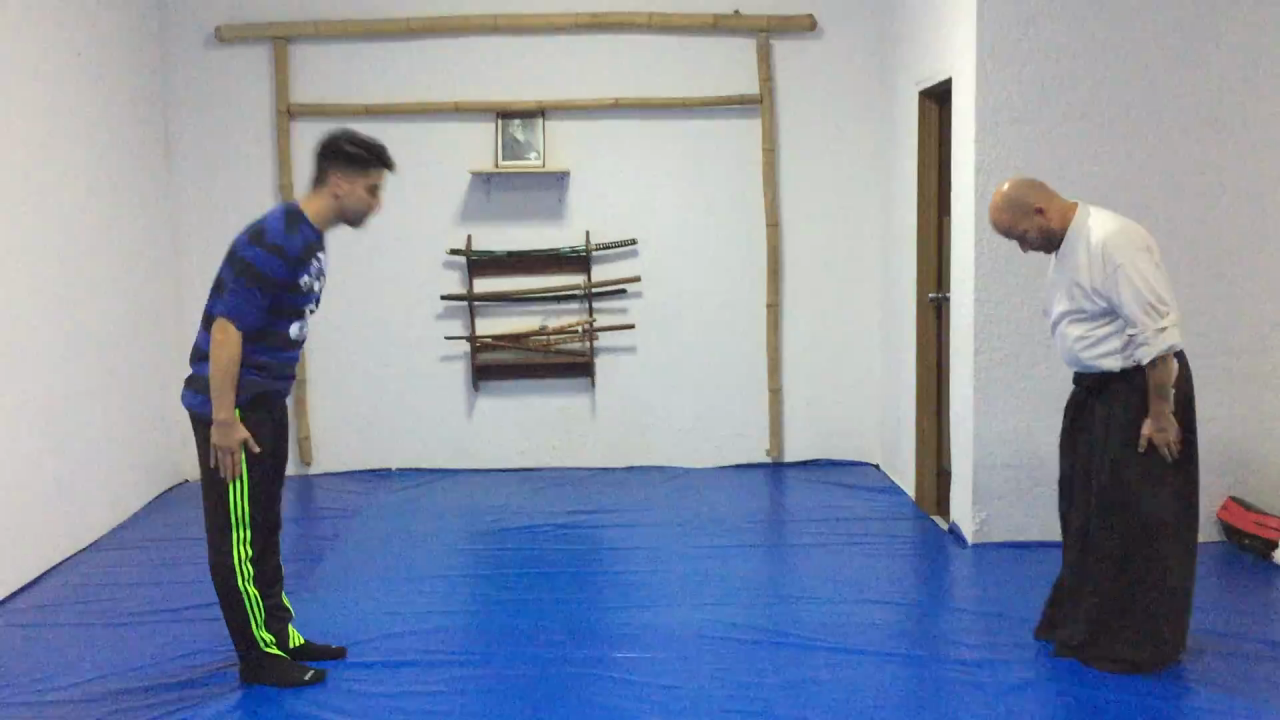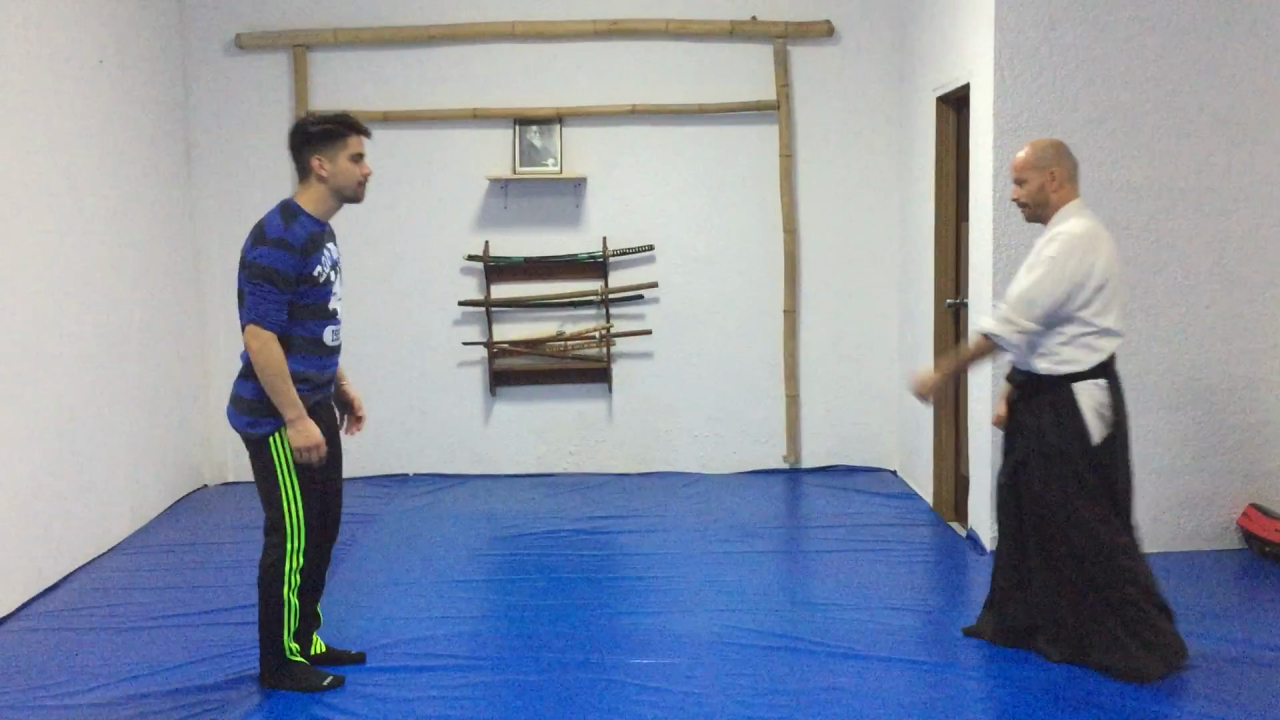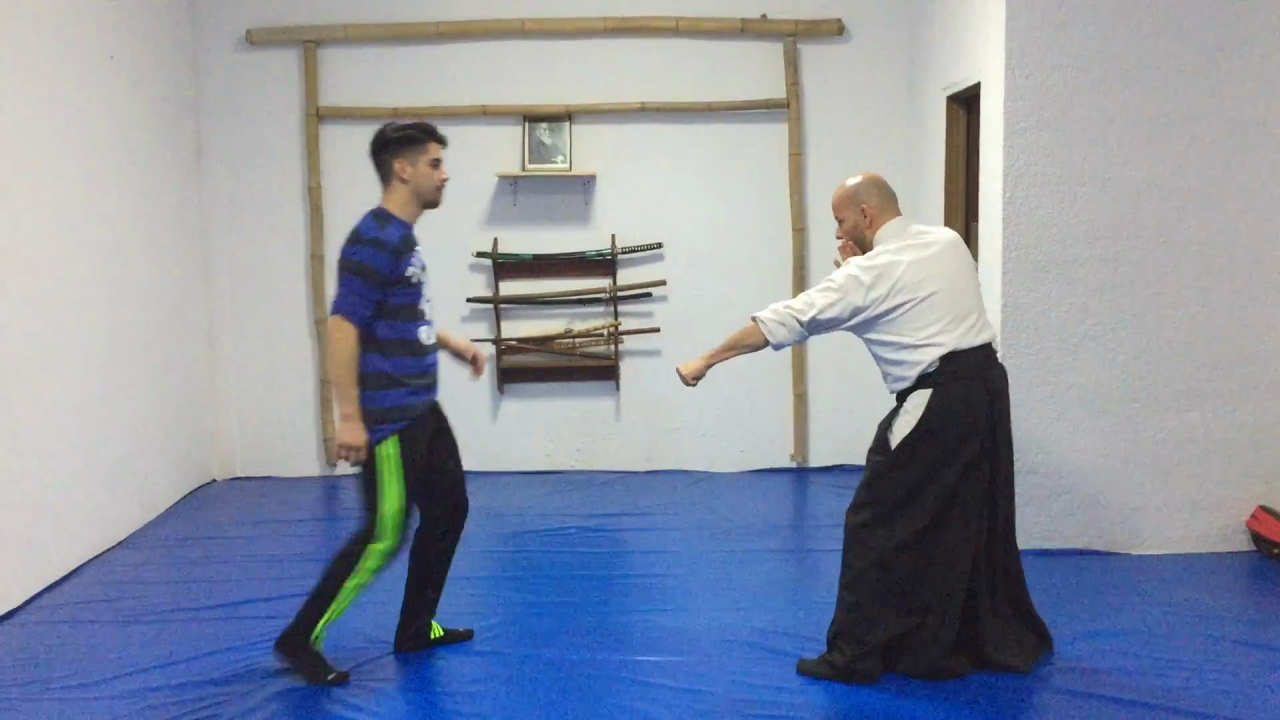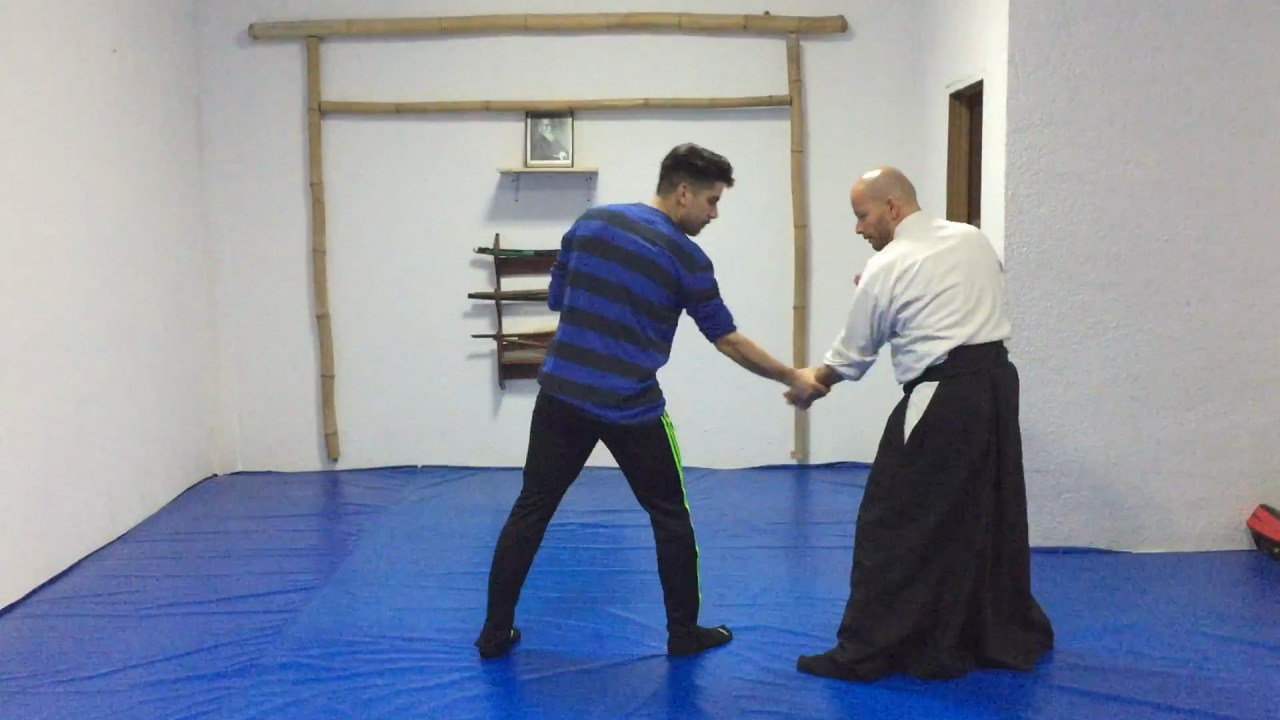
dt=1s
person 1, frame 1
left shoulder: (311, 237)
right shoulder: (274, 241)
right elbow: (226, 329)
right wrist: (223, 418)
left hip: (266, 399)
right hip: (233, 403)
left knee: (265, 524)
right knee: (237, 530)
left ankle: (282, 634)
right ankle: (260, 655)
person 1, frame 2
left shoulder: (321, 231)
right shoulder: (278, 237)
right elbow: (259, 335)
left wrist: (341, 388)
right wrist: (296, 420)
left hip: (315, 406)
right hip: (276, 417)
left knee: (323, 526)
right knee: (293, 536)
left ankle: (306, 639)
right ankle: (280, 661)
person 1, frame 3
left shoulder: (404, 236)
right shoulder: (375, 239)
right elbow: (344, 327)
left wrist: (452, 344)
right wrist: (350, 416)
left hip: (421, 409)
right hip: (387, 418)
left knee: (448, 510)
right knee: (383, 535)
left ankle: (417, 628)
right ankle: (301, 639)
person 1, frame 4
left shoulder: (591, 222)
right shoulder: (687, 259)
left elbow: (557, 299)
right elbow: (728, 340)
right wrist: (792, 377)
left hip: (561, 394)
right hip: (631, 408)
left knee: (532, 509)
right knee: (670, 517)
left ankle: (495, 631)
right ankle: (684, 631)
person 2, frame 1
left shoulder: (1113, 241)
right shoulder: (1066, 245)
left elbow: (1157, 333)
left wrist: (1160, 414)
left hip: (1137, 393)
right hip: (1096, 391)
left knee: (1136, 519)
right knee: (1086, 510)
left ankle: (1136, 641)
right ankle: (1082, 623)
person 2, frame 2
left shoulder: (1075, 239)
right shoulder: (1061, 236)
left elbow: (1011, 325)
left wrist: (944, 370)
right wrist: (1013, 393)
left hip: (1074, 404)
right hip: (1045, 398)
left knee: (1089, 526)
right knee: (1026, 513)
left ankle: (1142, 645)
right ankle: (1022, 619)
person 2, frame 3
left shoulder: (869, 272)
right shoulder: (949, 243)
left elbow: (785, 320)
left wrist: (706, 360)
left hip: (939, 403)
right hip: (985, 389)
left knee: (878, 526)
right knee: (979, 521)
left ankle: (855, 655)
right ankle: (1004, 640)
person 2, frame 4
left shoulder: (886, 267)
right shoulder: (974, 240)
left elbow: (850, 354)
left wrist: (808, 388)
left hip: (944, 398)
right hip: (996, 384)
left knee: (893, 523)
right knee: (989, 515)
left ankle: (865, 652)
right ankle: (1009, 635)
